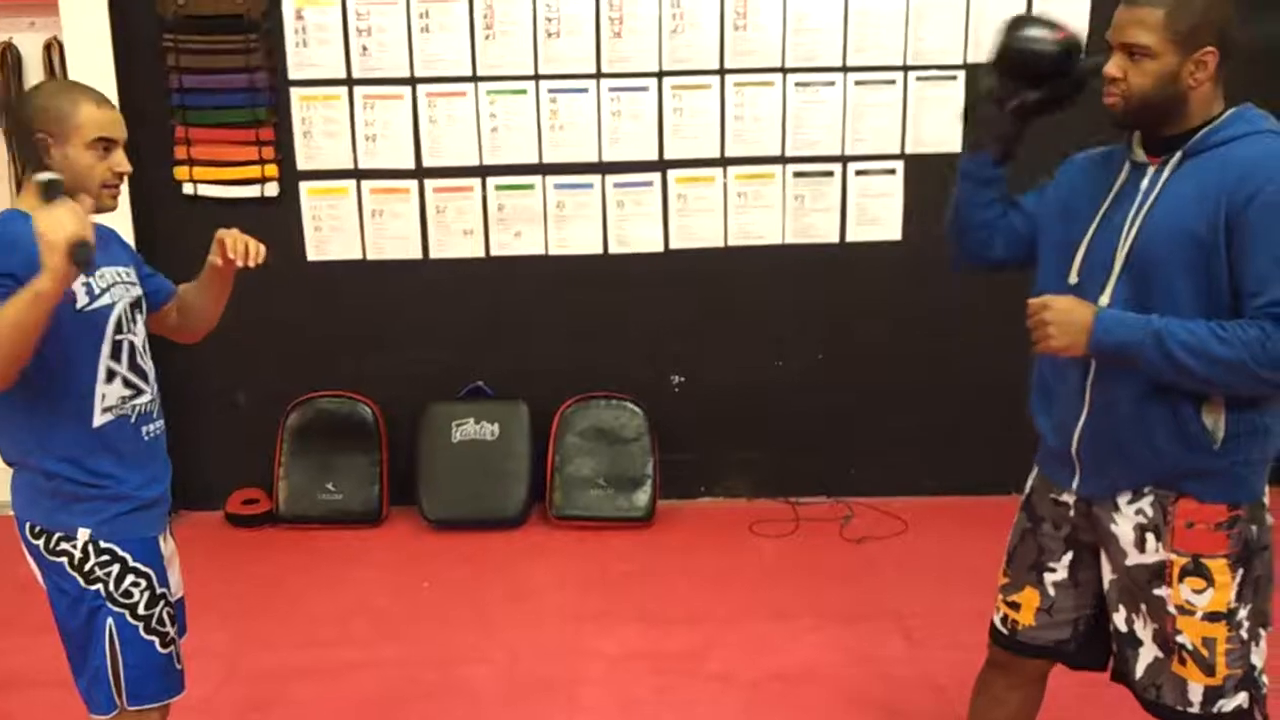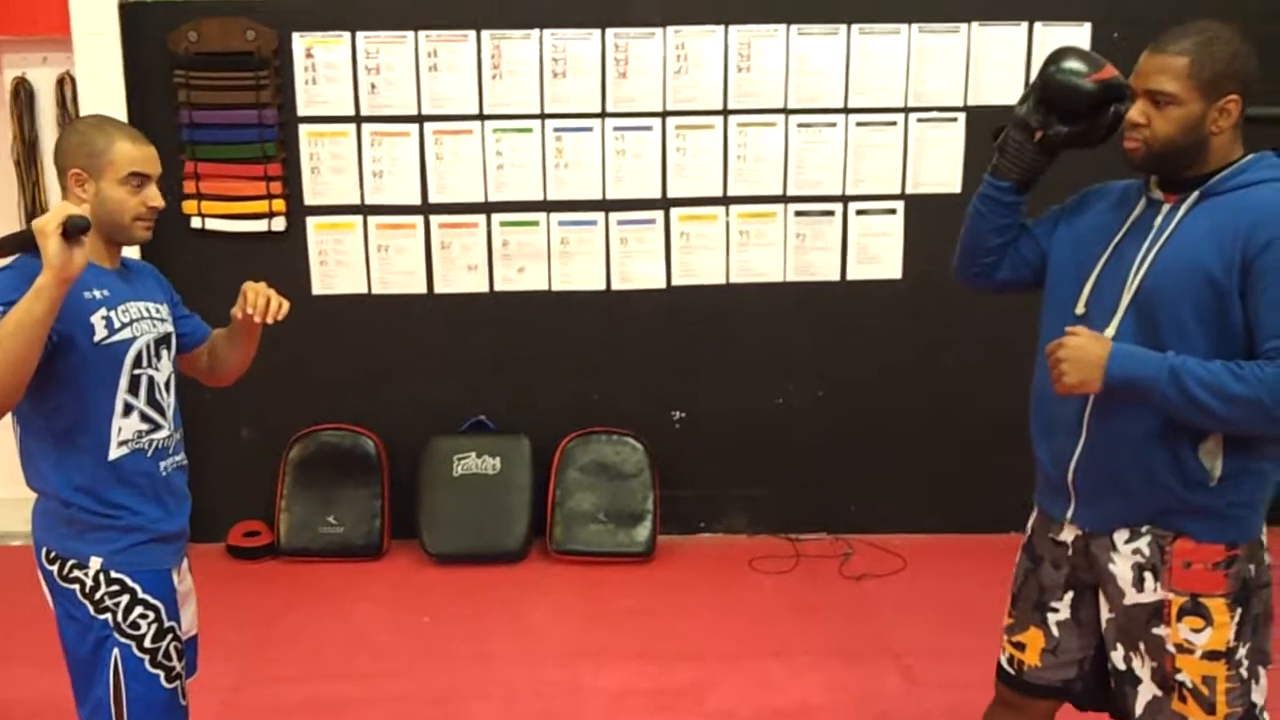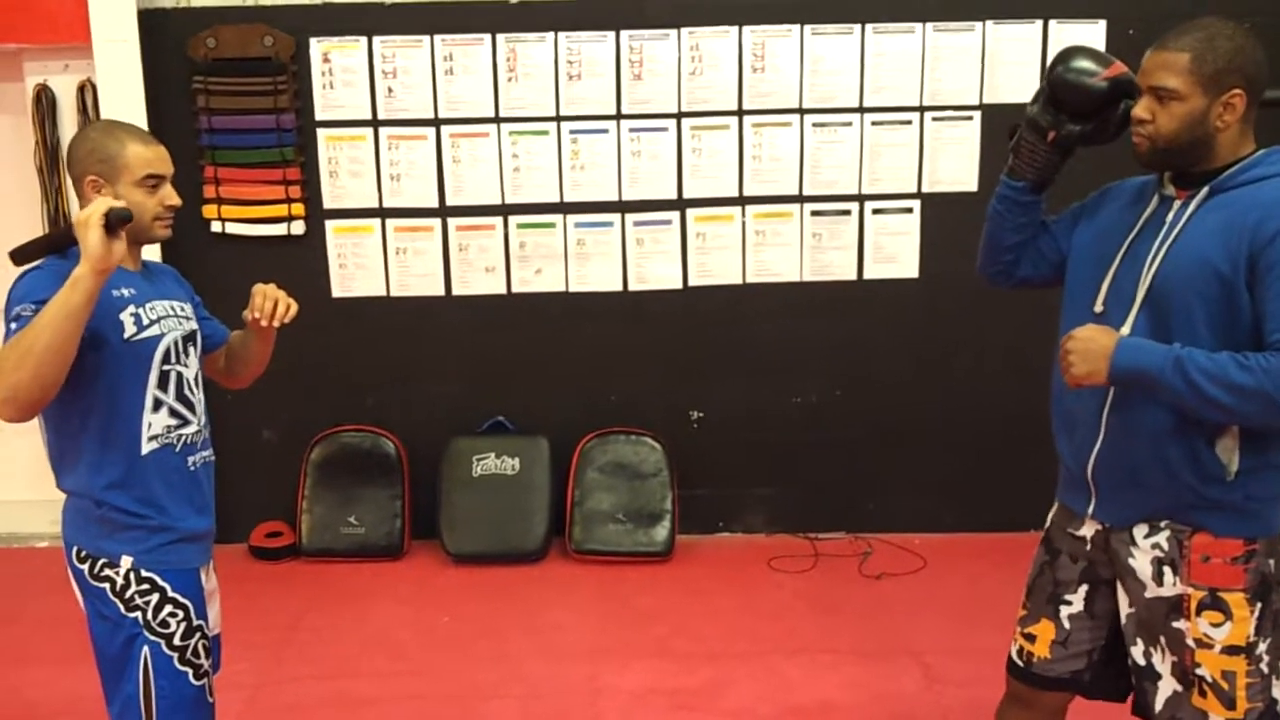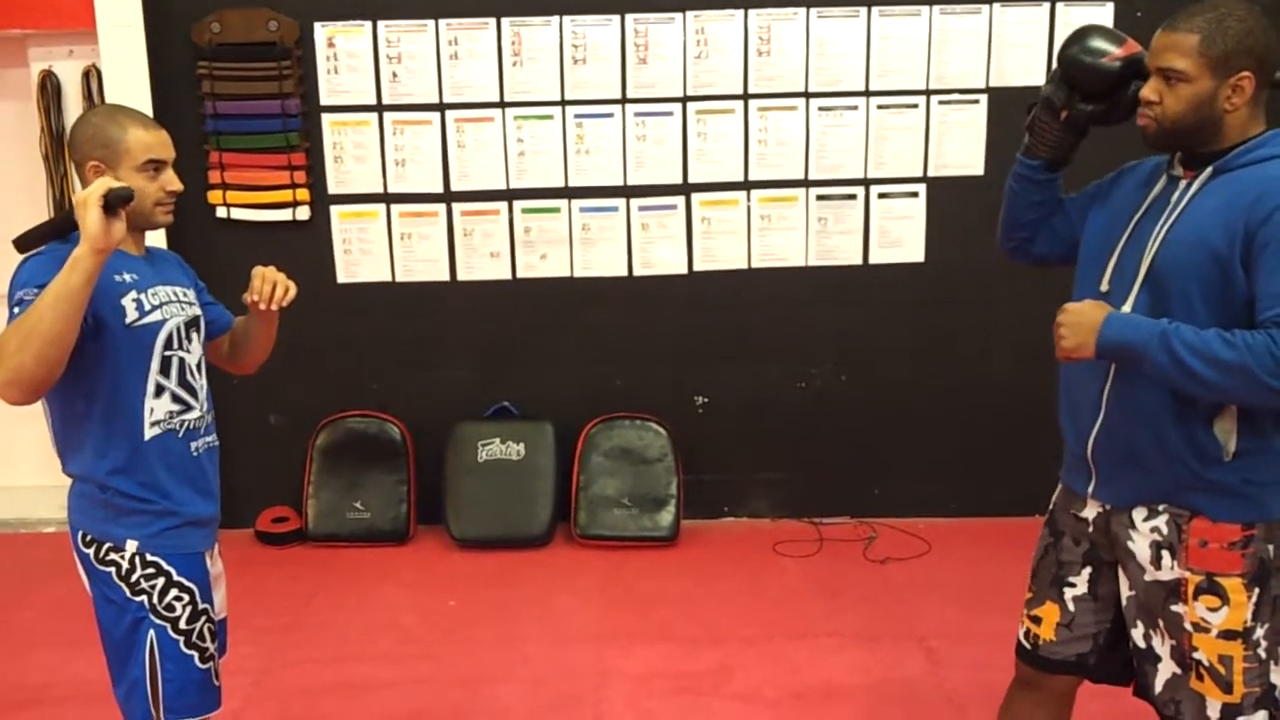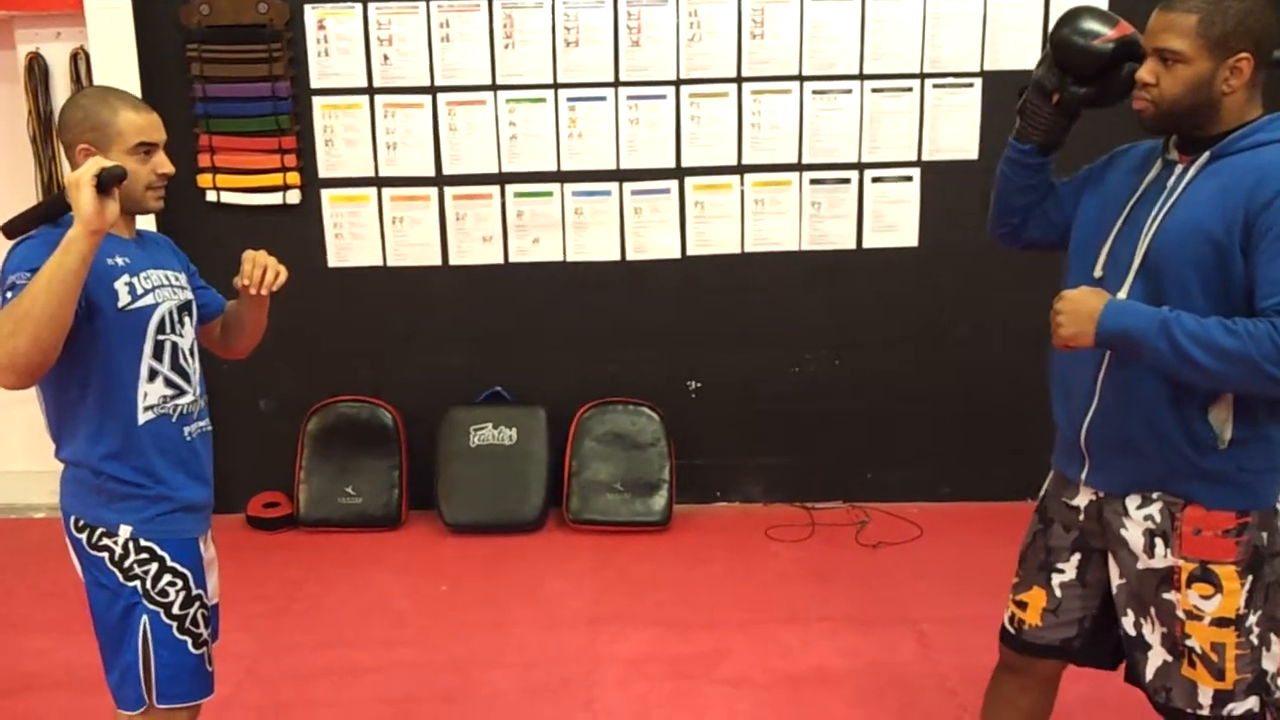
dt=1s
person 1, frame 1
right shoulder: (1088, 173)
right elbow: (978, 241)
left wrist: (1107, 332)
right wrist: (993, 135)
left hip: (1190, 501)
right hip: (1066, 482)
right knee: (1013, 657)
person 1, frame 2
right shoulder: (1099, 209)
right elbow: (982, 265)
left wrist: (1123, 368)
right wrist: (1019, 154)
left hip: (1187, 541)
right hip: (1065, 519)
person 1, frame 3
right shoulder: (1118, 205)
right elbow: (1006, 262)
left wrist: (1129, 360)
right wrist: (1034, 152)
left hip: (1205, 534)
right hip: (1087, 513)
person 1, frame 4
right shoulder: (1137, 183)
right elbow: (1026, 238)
left wrist: (1120, 335)
right wrist: (1049, 133)
left hip: (1204, 516)
right hip: (1092, 493)
person 1, frame 5
right shoulder: (1129, 168)
right elbow: (1016, 221)
left wrist: (1117, 321)
right wrist: (1040, 116)
left hip: (1199, 504)
right hip: (1083, 481)
right knee: (1026, 656)
person 2, frame 1
left shoulder: (107, 244)
left elbow: (182, 323)
left wrist: (218, 270)
right wrist: (52, 277)
left hip: (138, 503)
right hip: (83, 518)
person 2, frame 2
left shoulder: (147, 279)
left elbow: (213, 367)
left wrist: (247, 323)
right wrist: (55, 280)
left hip: (161, 536)
right hip: (99, 551)
person 2, frame 3
left shoulder: (168, 281)
right shoulder: (53, 283)
left elbow: (231, 370)
left wrist: (261, 325)
right wrist: (93, 269)
left hip: (185, 536)
right hip: (127, 549)
person 2, frame 4
left shoulder: (172, 267)
right shoulder: (57, 268)
left elbow: (237, 356)
left wrist: (263, 310)
right wrist: (92, 251)
left hip: (191, 522)
right hip: (134, 533)
person 2, frame 5
left shoulder: (163, 251)
left elbow: (229, 341)
left wrist: (256, 293)
right wrist: (86, 231)
left hip: (182, 505)
right hip: (125, 517)
